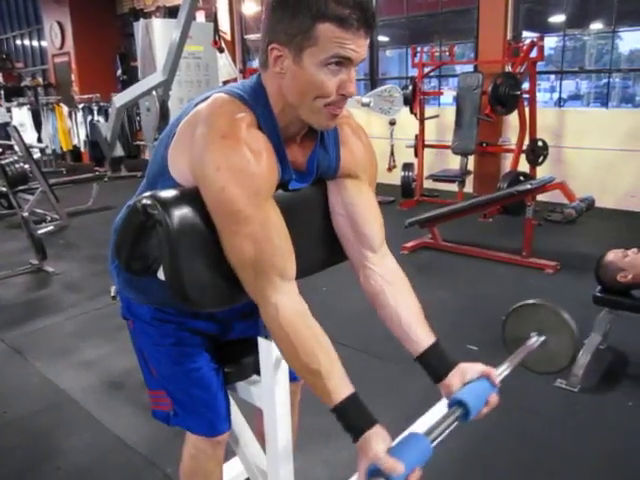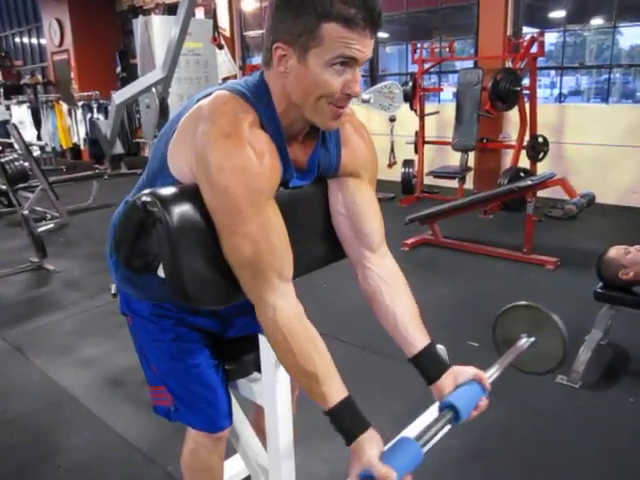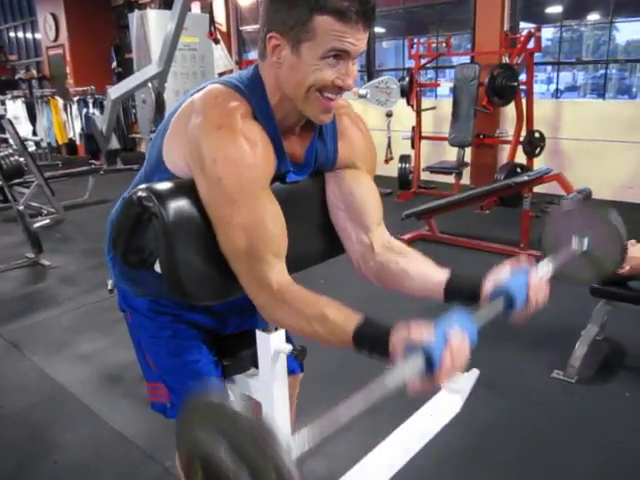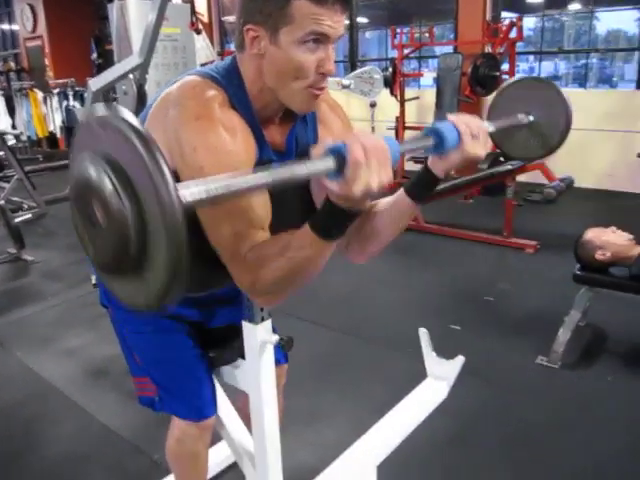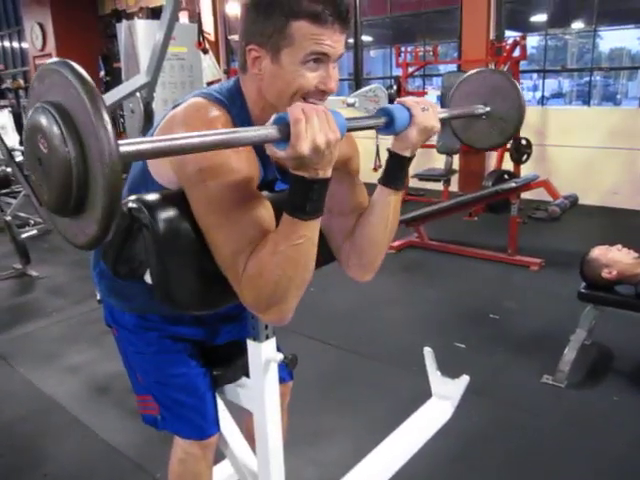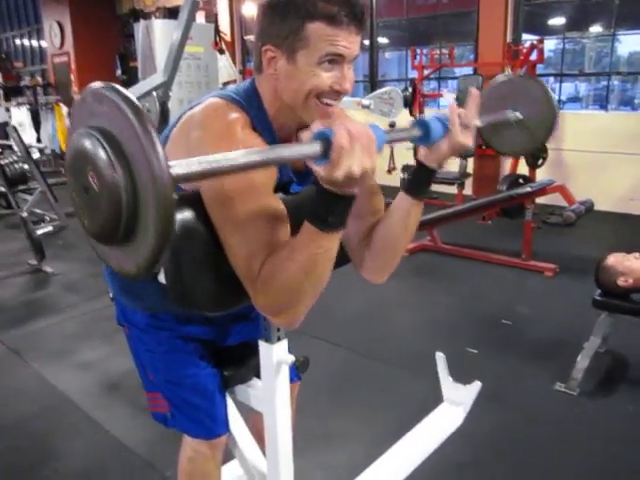
dt=0.4s
person 1, frame 1
left shoulder: (346, 140)
right shoulder: (232, 141)
left elbow: (374, 261)
right elbow: (278, 297)
left wrist: (444, 367)
right wrist: (362, 428)
left hip: (238, 278)
right hip: (162, 289)
left knee: (285, 383)
right knee: (209, 427)
person 1, frame 2
left shoulder: (348, 138)
right shoulder: (234, 139)
left elbow: (373, 259)
right elbow: (274, 299)
left wrist: (437, 371)
right wrist: (355, 432)
left hip: (238, 275)
right hip: (162, 284)
right knee: (210, 423)
person 1, frame 3
left shoulder: (343, 130)
right shoulder: (228, 129)
left elbow: (371, 248)
right elbow: (269, 287)
left wrist: (474, 287)
right wrist: (385, 339)
left hip: (236, 271)
right hip: (160, 281)
left knee: (282, 377)
person 1, frame 4
left shoulder: (322, 117)
right shoulder: (204, 117)
left elbow: (357, 244)
right elbow: (261, 283)
left wrist: (431, 175)
right wrist: (341, 208)
left hip: (221, 267)
left knee: (268, 369)
right knee: (195, 412)
person 1, frame 5
left shoulder: (322, 132)
right shoulder: (208, 133)
left elbow: (360, 264)
right elbow: (273, 305)
left wrist: (400, 158)
right wrist: (310, 180)
left hip: (224, 286)
right hip: (148, 297)
left knee: (272, 387)
right knee: (198, 432)
person 1, frame 6
left shoulder: (339, 134)
right shoulder: (226, 135)
left elbow: (373, 265)
right elbow: (282, 306)
left wrist: (428, 170)
right wrist: (334, 197)
left hip: (236, 284)
right hip: (160, 293)
right knee: (207, 432)
